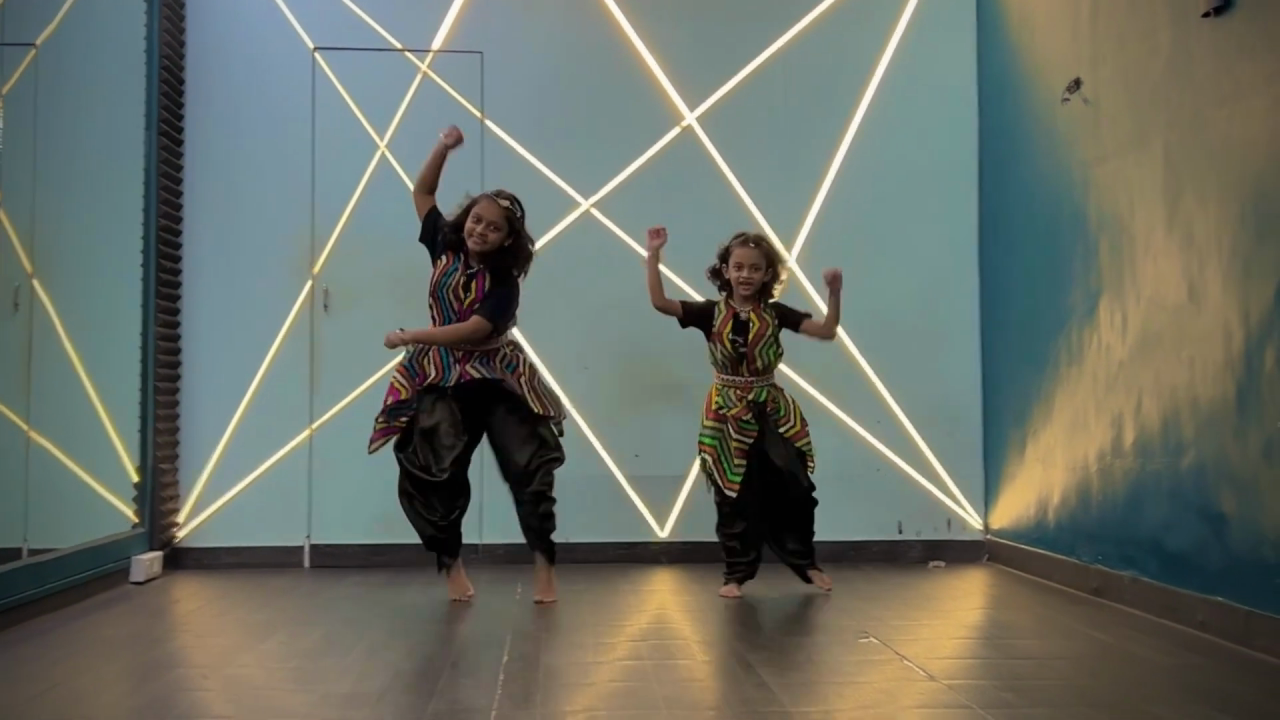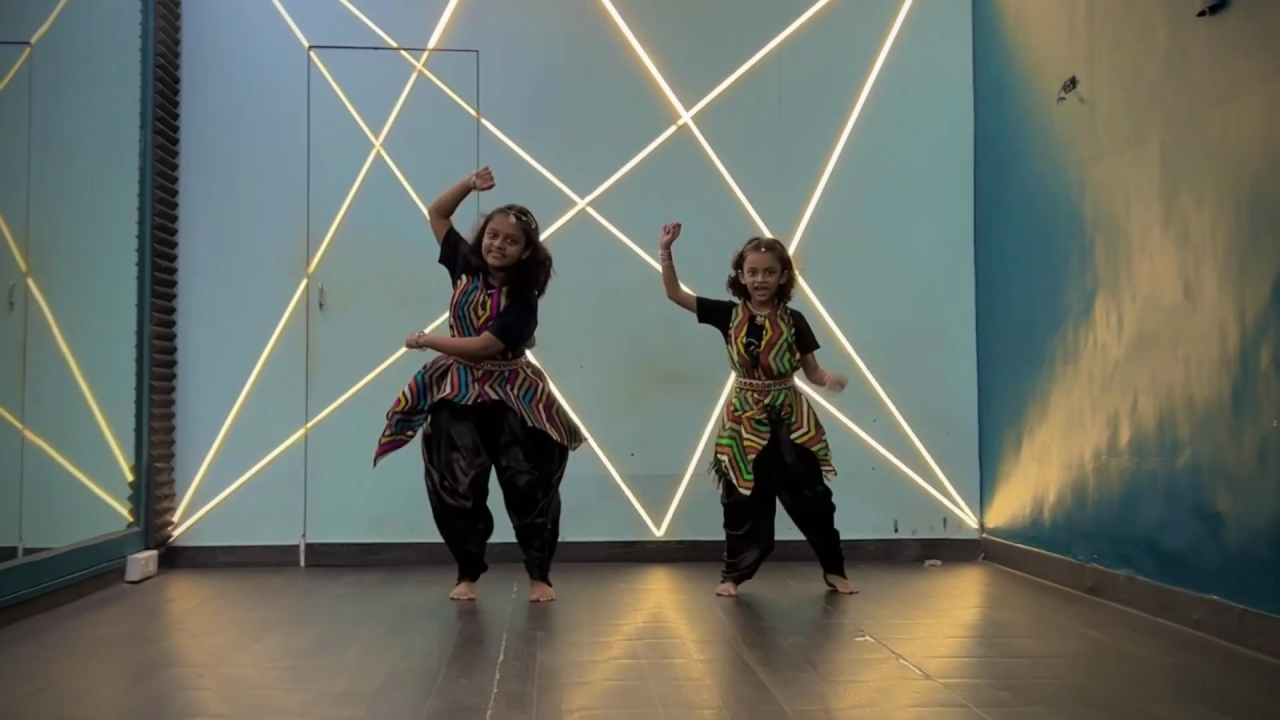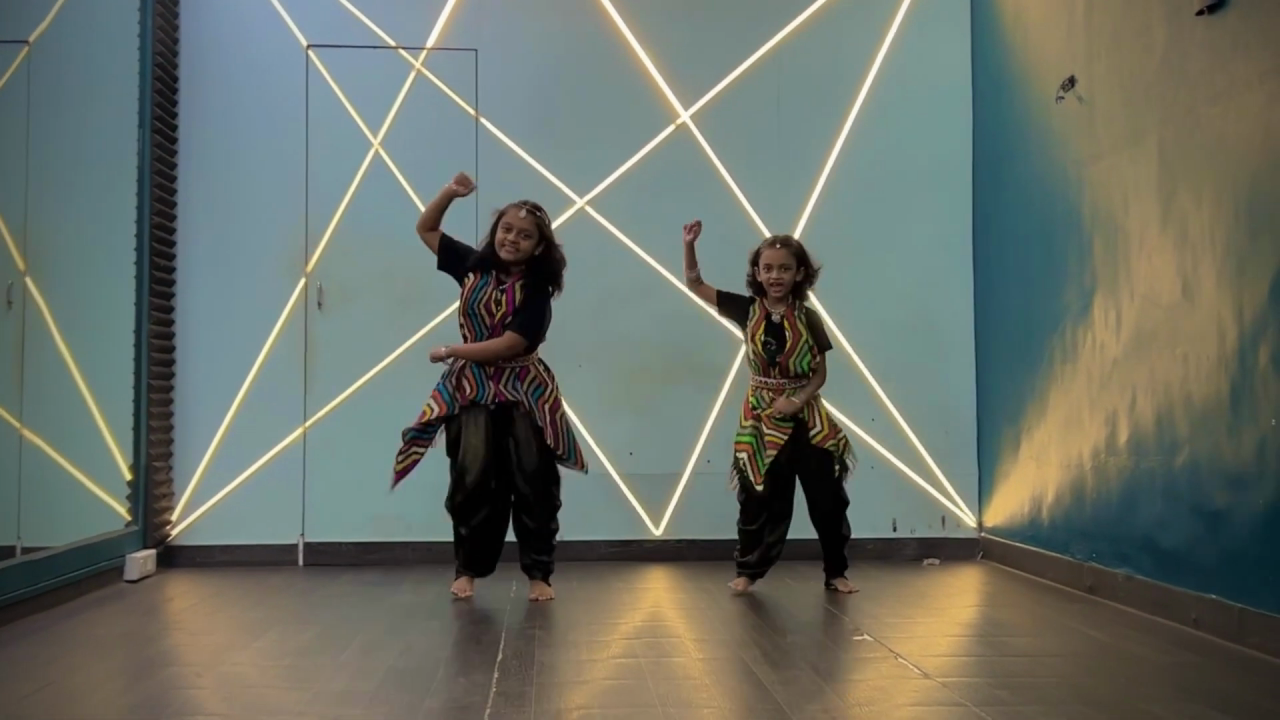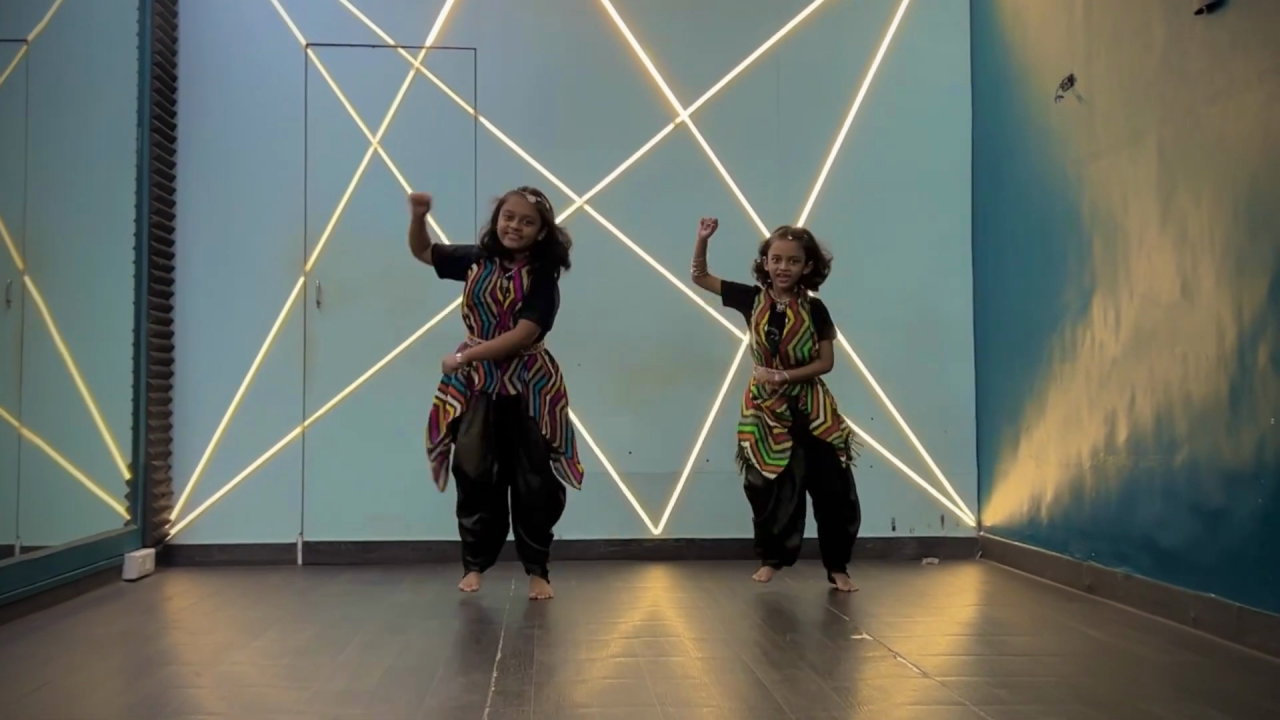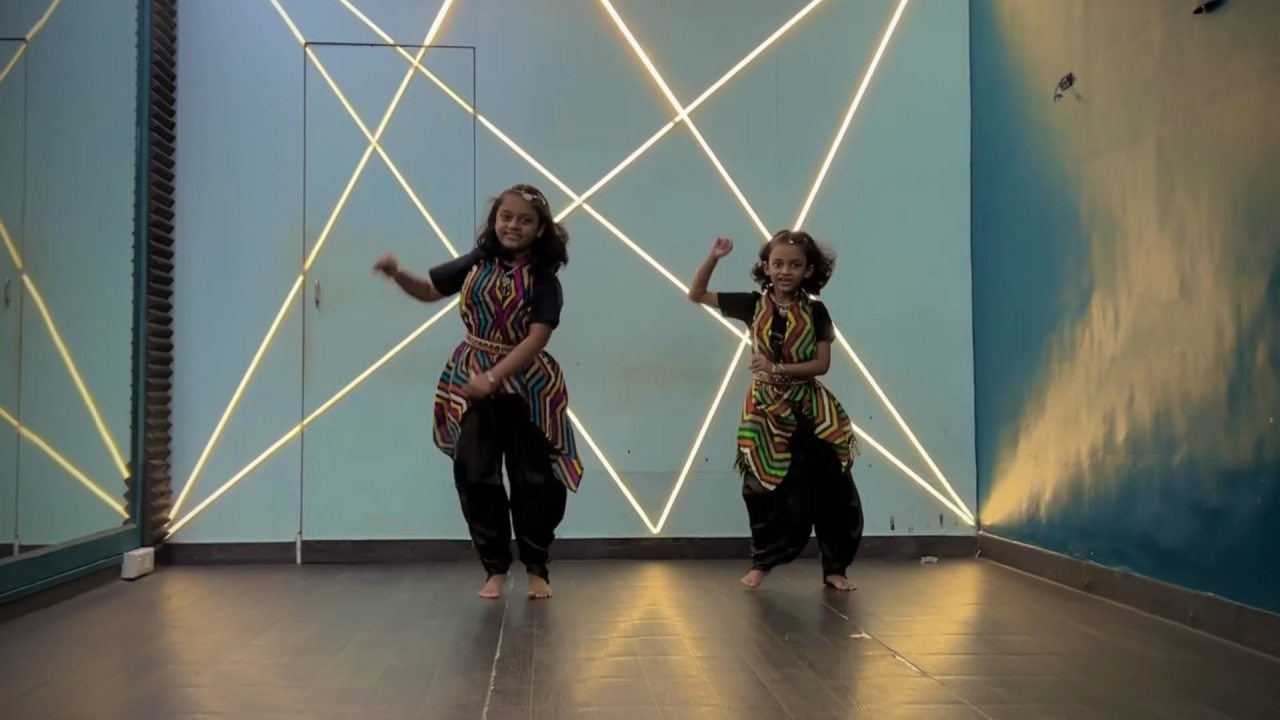
dt=0.1s
person 1, frame 1
left shoulder: (505, 281)
right shoulder: (444, 248)
left elbow: (475, 331)
right elbow: (422, 192)
left wrist: (411, 337)
right wrist: (442, 150)
left hip: (495, 376)
right hip: (441, 376)
left knee: (529, 463)
right knee: (432, 466)
left ankle: (542, 558)
right ankle: (449, 560)
person 1, frame 2
left shoulder: (522, 299)
right shoulder: (465, 266)
left elbow: (486, 347)
right elbow: (438, 215)
left wrist: (426, 342)
right wrist: (468, 186)
left hip: (512, 395)
right hip: (457, 391)
left knee: (530, 484)
right knee: (458, 488)
left ankle: (539, 574)
right ankle: (469, 573)
person 1, frame 3
left shoulder: (537, 294)
right shoulder: (472, 267)
left elbow: (509, 345)
right elbow: (426, 229)
left wrist: (451, 351)
right wrist: (450, 193)
left hip: (523, 394)
right hip: (471, 391)
left knee: (533, 485)
right knee: (474, 480)
left ankle: (538, 574)
right ankle: (469, 569)
person 1, frame 4
left shoulder: (544, 277)
right shoulder: (476, 260)
left elbow: (521, 335)
right elbow: (422, 251)
left wrist: (464, 359)
right wrist: (418, 215)
left hip: (527, 383)
right hip: (473, 386)
left knee: (534, 480)
right knee: (475, 472)
left ankle: (537, 570)
right ankle: (475, 563)
person 1, frame 5
left shoulder: (544, 280)
right shoulder: (473, 265)
left elbow: (535, 339)
right elbow: (426, 291)
left wrist: (494, 376)
right wrist: (397, 273)
left hip: (526, 384)
right hip: (471, 380)
left knee: (533, 479)
right knee: (477, 477)
left ankle: (536, 569)
right ankle: (495, 568)
person 2, frame 1
left shoulder: (775, 313)
right shoulder: (711, 312)
left elbow: (826, 331)
right elbow: (660, 302)
left wrist: (834, 294)
right wrist: (653, 256)
left hip: (771, 409)
right hip: (728, 411)
left knee: (794, 489)
right knee: (736, 497)
left ankle: (805, 562)
right ankle: (737, 574)
person 2, frame 2
left shoulder: (792, 320)
right shoulder: (727, 315)
left elbow: (811, 370)
right elbow: (674, 294)
left wrist: (830, 380)
right wrist: (666, 250)
left hip: (791, 415)
right hip: (746, 414)
left knee: (812, 496)
right knee: (744, 498)
left ankle: (834, 569)
right ankle: (734, 573)
person 2, frame 3
left shoulder: (807, 319)
right shoulder: (746, 310)
left elbow: (820, 373)
right elbow: (696, 285)
left wrist: (798, 401)
right wrist: (689, 245)
left hip: (805, 413)
right hip: (761, 413)
left knee: (827, 496)
right knee: (760, 494)
left ankle: (835, 571)
right ankle: (748, 570)
person 2, frame 4
left shoulder: (815, 309)
right shoulder: (751, 299)
left elbow: (826, 362)
right elbow: (700, 278)
left wrist: (783, 375)
right wrist: (703, 241)
left hip: (809, 403)
right hip: (765, 404)
left knee: (831, 486)
right knee: (769, 484)
left ankle: (836, 566)
right ankle: (772, 558)
person 2, frame 5
left shoulder: (815, 312)
right shoulder: (752, 306)
left elbow: (821, 365)
right elbow: (696, 295)
left wrist: (779, 370)
right wrist: (713, 259)
left hip: (811, 408)
right hip: (766, 409)
left knee: (832, 490)
right knee: (766, 491)
left ankle: (835, 567)
right ankle: (764, 561)
